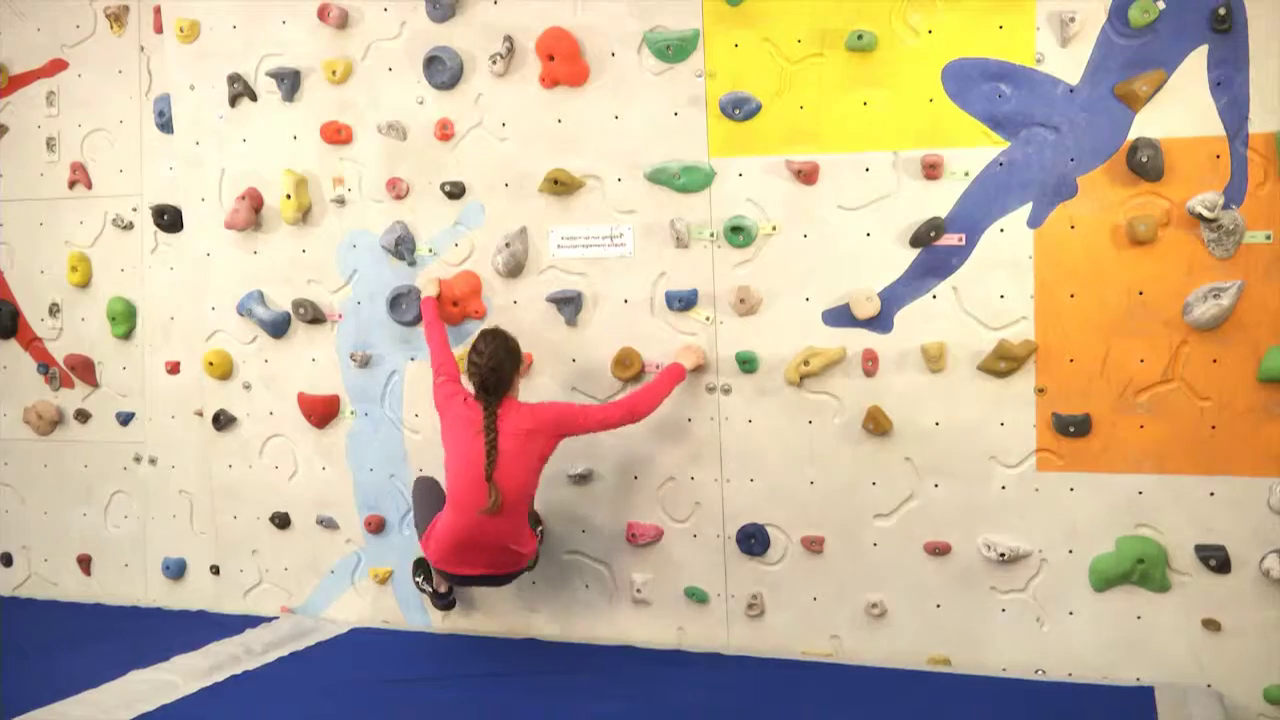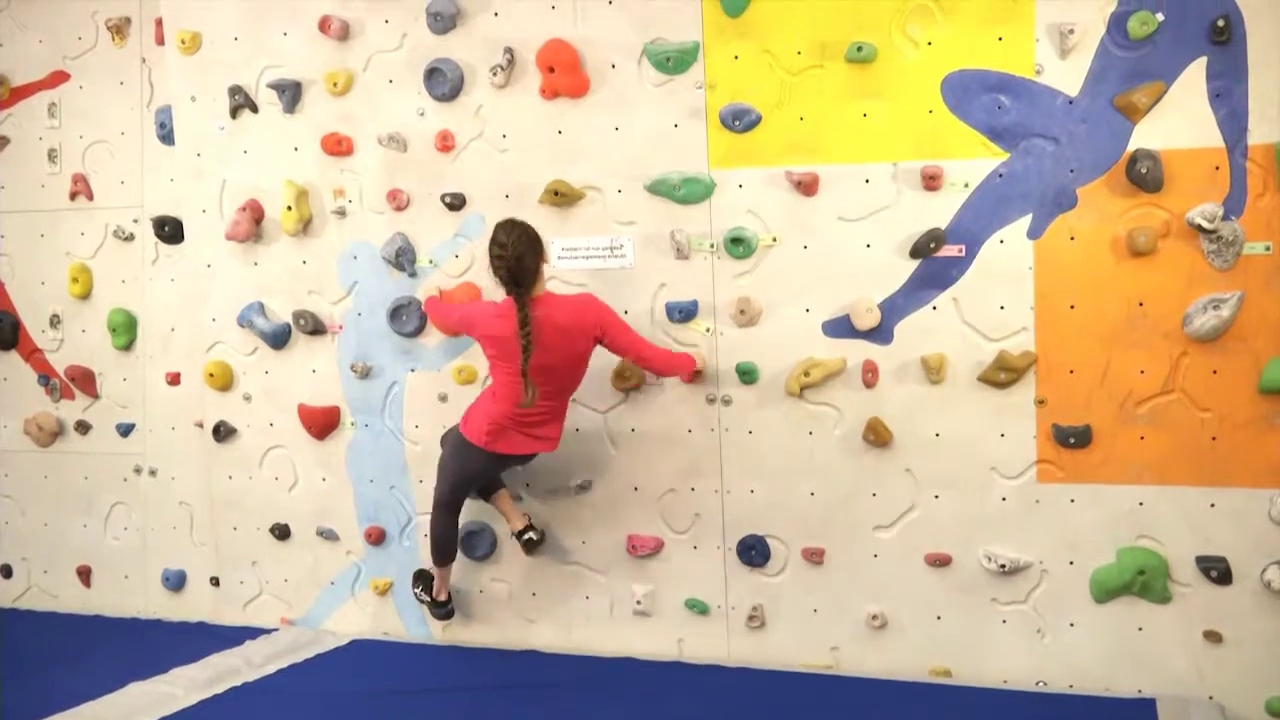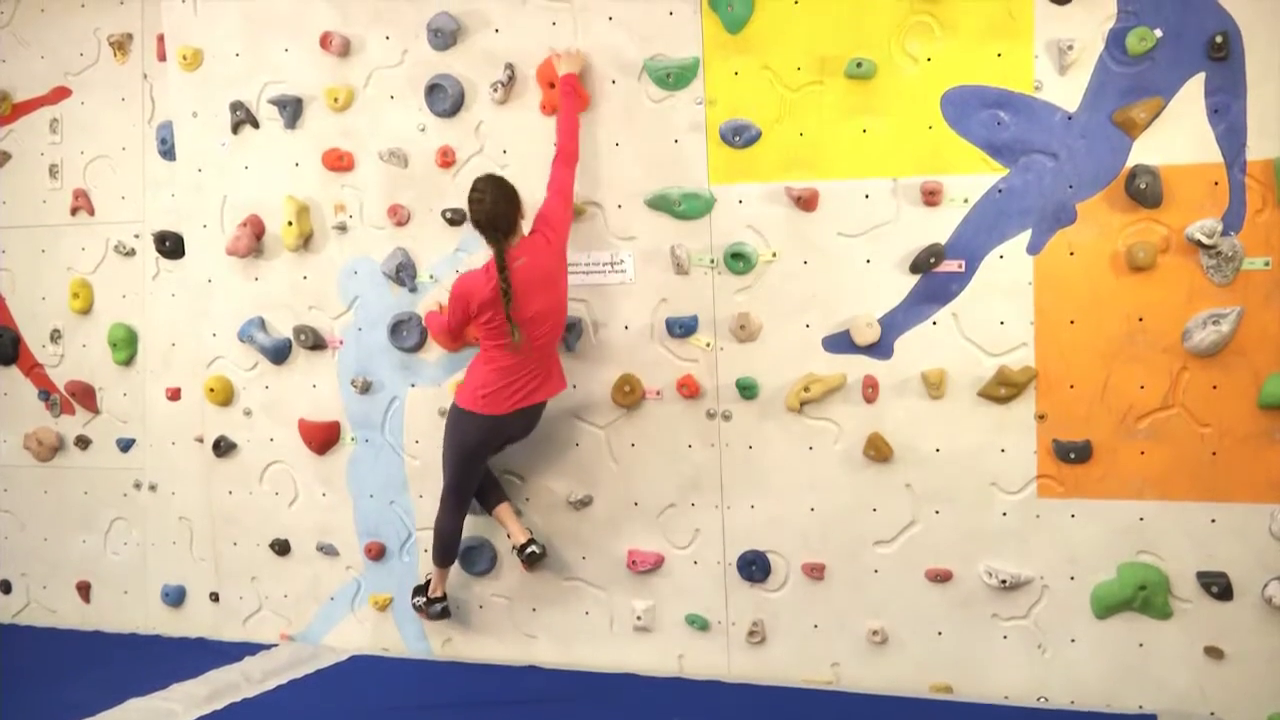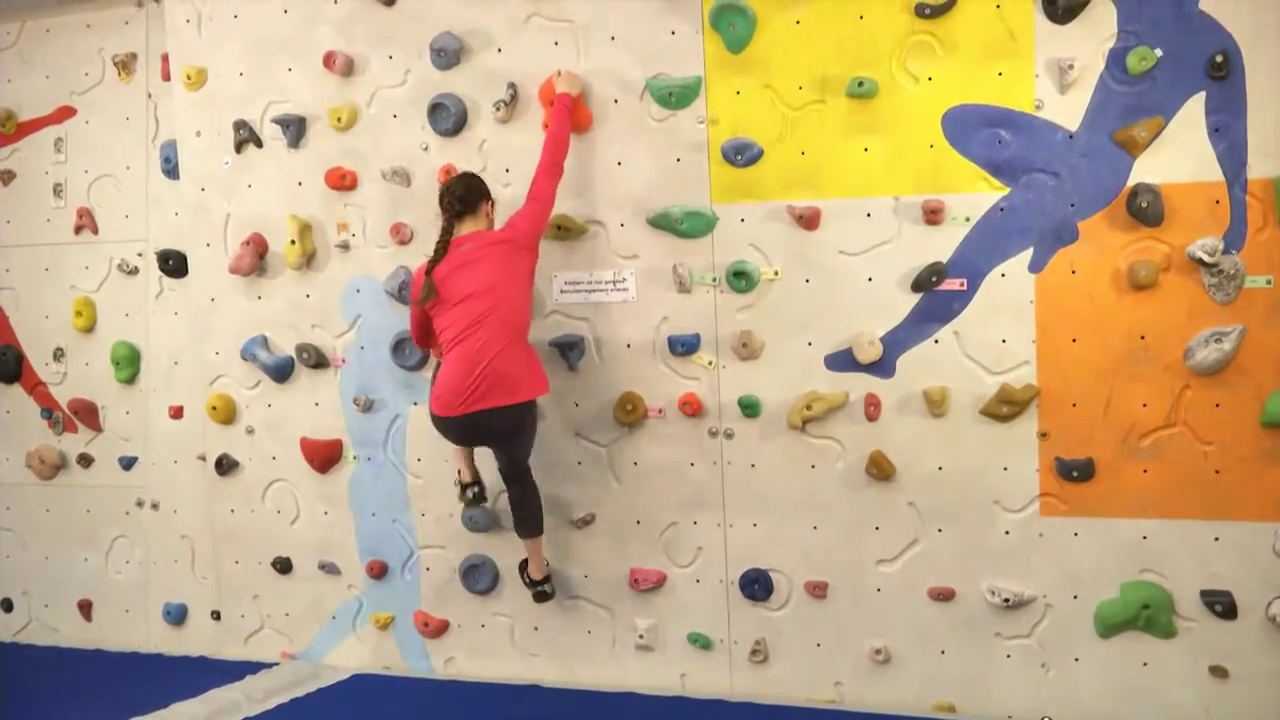
dt=0.7s
person 1, frame 1
left shoulder: (453, 408)
right shoulder: (544, 420)
left elbow: (439, 351)
right elbow: (631, 410)
left wrist: (429, 297)
right wrist: (679, 366)
left hip: (454, 558)
right hip: (509, 563)
left knee: (424, 486)
left ankle: (439, 586)
person 1, frame 2
left shoulder: (487, 318)
right shoulder: (585, 311)
left elbow: (445, 318)
right elbow: (657, 362)
left wrist: (431, 302)
right wrist: (690, 361)
left hip: (489, 436)
right hip: (536, 442)
left knee: (446, 502)
right knee: (456, 442)
left ankle: (439, 593)
right ankle: (519, 524)
person 1, frame 3
left shoulder: (471, 286)
right shoulder: (551, 241)
left elbow: (450, 334)
right elbow: (566, 157)
left wrist: (430, 318)
right wrist: (568, 81)
left hip: (482, 407)
right hip: (532, 406)
left knee: (454, 493)
right knee: (471, 463)
left ankle: (436, 591)
right ankle: (522, 537)
person 1, frame 4
left shoulder: (427, 275)
right shoulder: (515, 241)
right elbow: (550, 172)
right wrist: (564, 98)
left hip: (456, 409)
right hip: (515, 402)
right knee: (517, 470)
left ankle: (467, 477)
right ankle: (538, 573)
